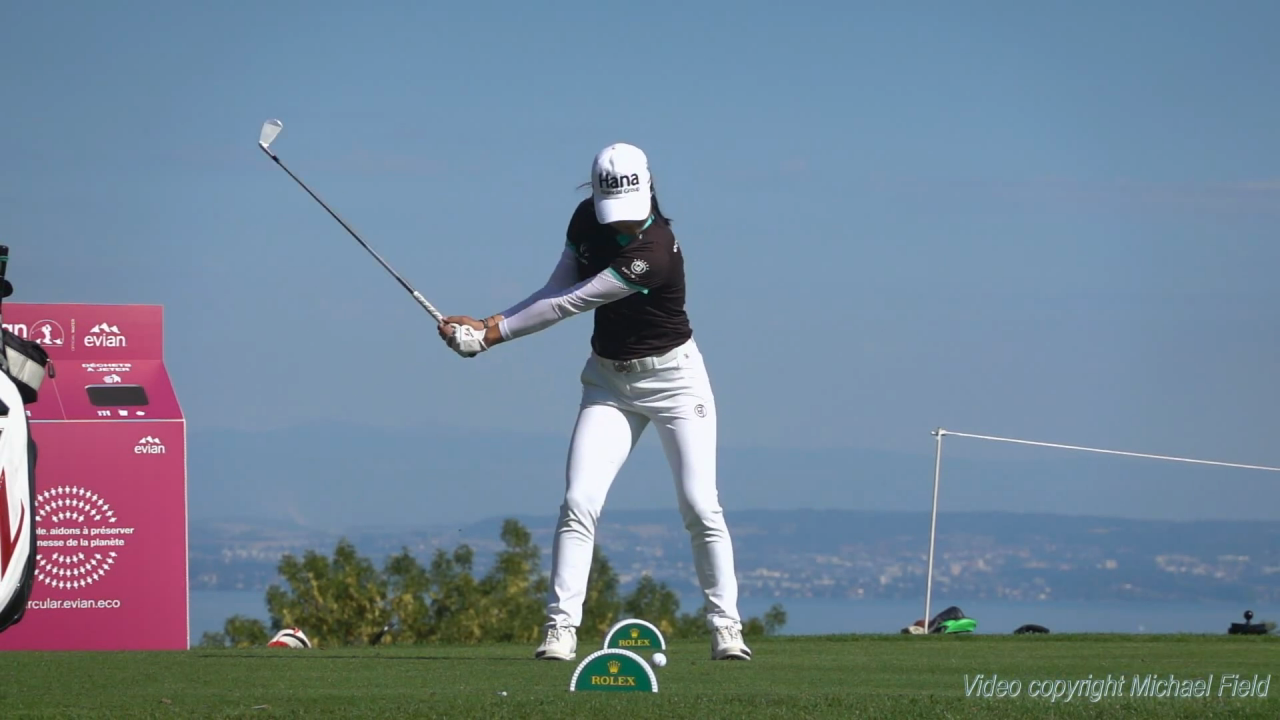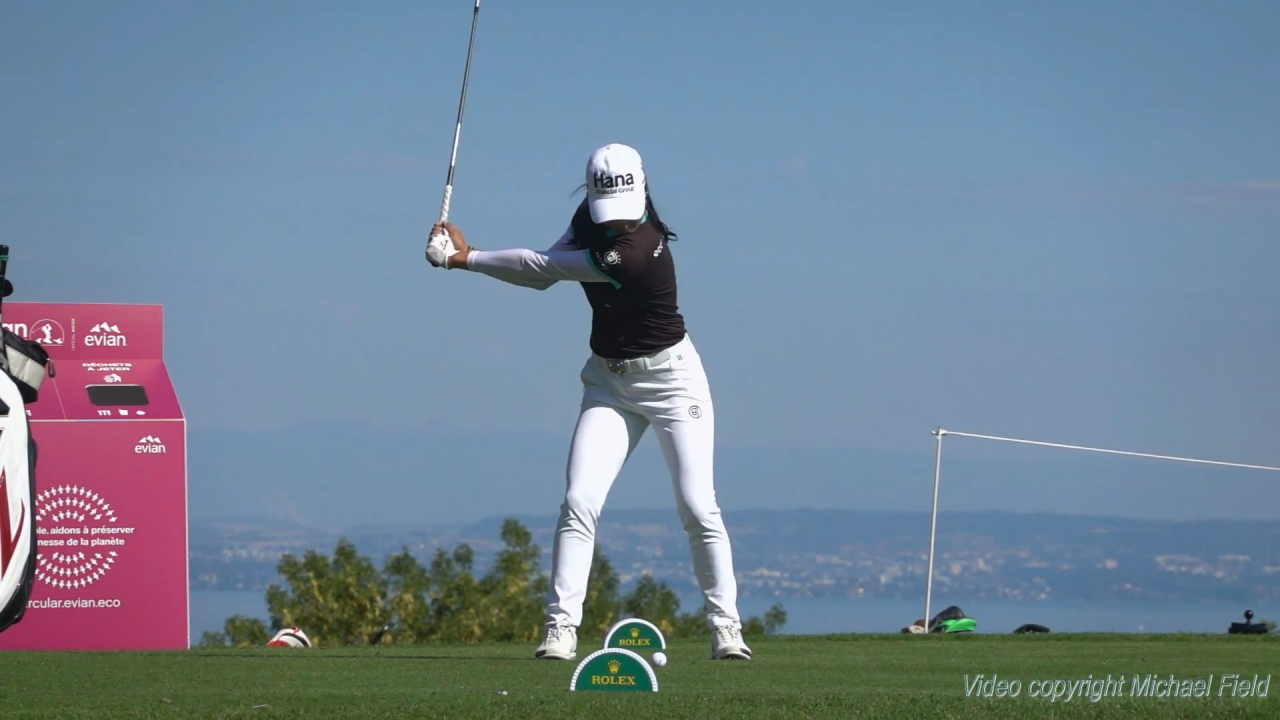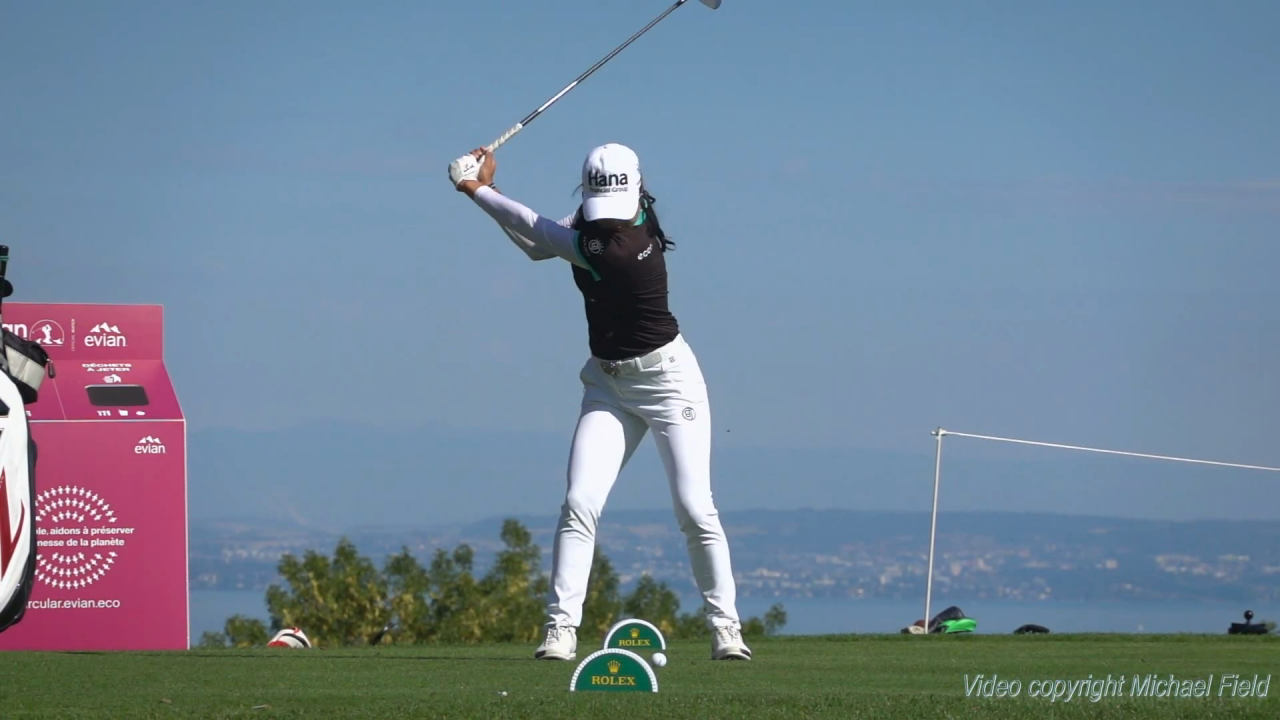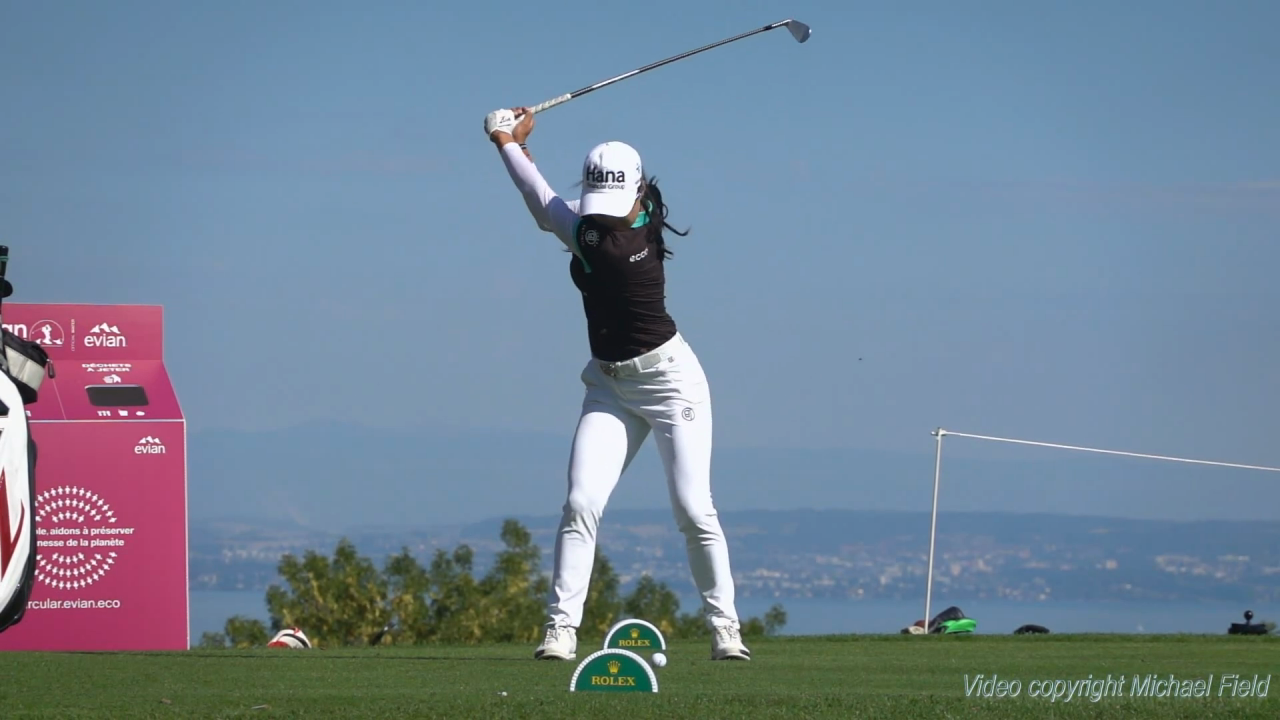
dt=0.4s
person 1, frame 1
left shoulder: (655, 250)
right shoulder: (586, 219)
left elbow: (571, 303)
right elbow: (555, 291)
left wrist: (493, 333)
right wrist: (489, 323)
left hip: (673, 378)
right hip: (607, 380)
left knee: (699, 504)
right knee: (578, 502)
left ankle: (726, 625)
right ankle: (561, 627)
person 1, frame 2
left shoulder: (637, 253)
right shoulder: (591, 216)
left elbow: (543, 267)
right elbow: (544, 274)
left wrist: (467, 259)
right wrist: (469, 254)
left hip: (670, 378)
right hip: (608, 381)
left knee: (696, 506)
right knee: (579, 502)
left ankle: (726, 626)
right ankle: (561, 627)
person 1, frame 3
left shoulder: (617, 251)
right shoulder: (598, 218)
left elbow: (540, 232)
right elbow: (539, 246)
left wrist: (478, 189)
right wrist: (485, 187)
left hip: (667, 379)
right hip: (608, 382)
left knee: (694, 508)
right knee: (579, 504)
left ankle: (726, 626)
right ankle: (560, 629)
person 1, frame 4
left shoulder: (606, 248)
right shoulder: (632, 211)
left elbow: (548, 211)
right elbow: (552, 216)
left wrist: (507, 144)
right wrist: (517, 143)
left hip: (668, 380)
right hip: (611, 383)
left knee: (692, 508)
right knee: (580, 502)
left ankle: (725, 626)
right ankle: (561, 627)
